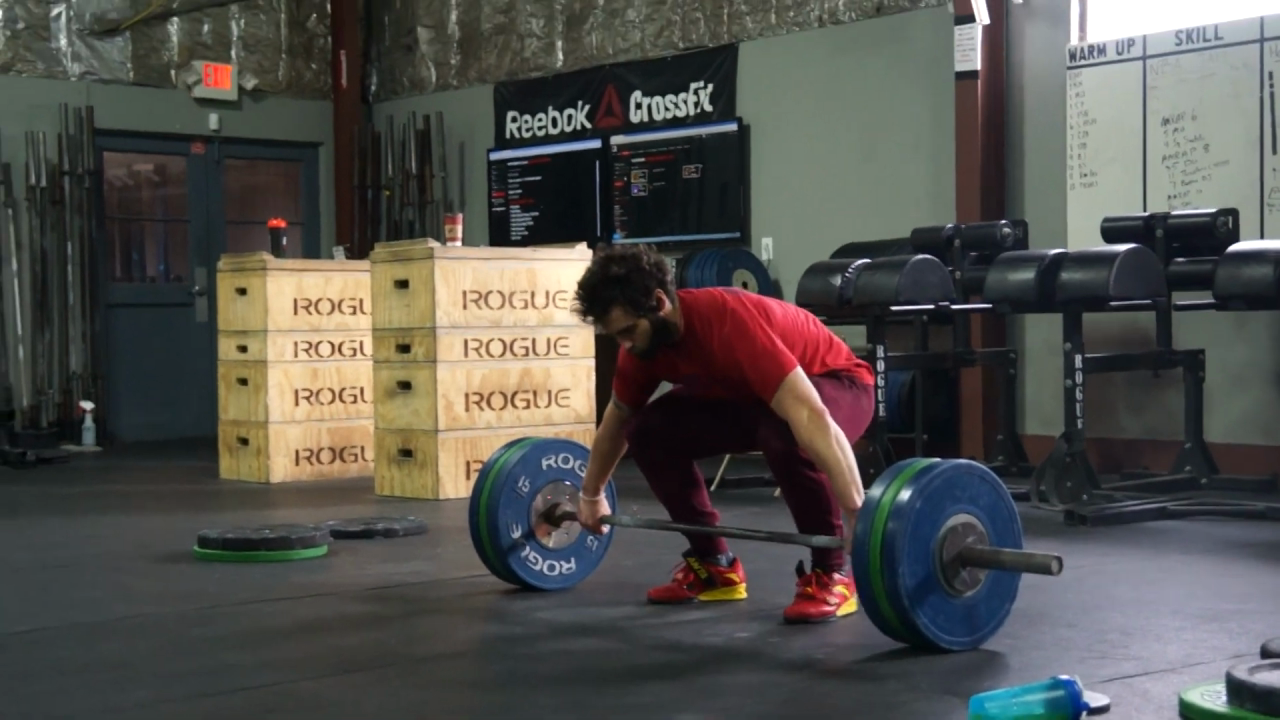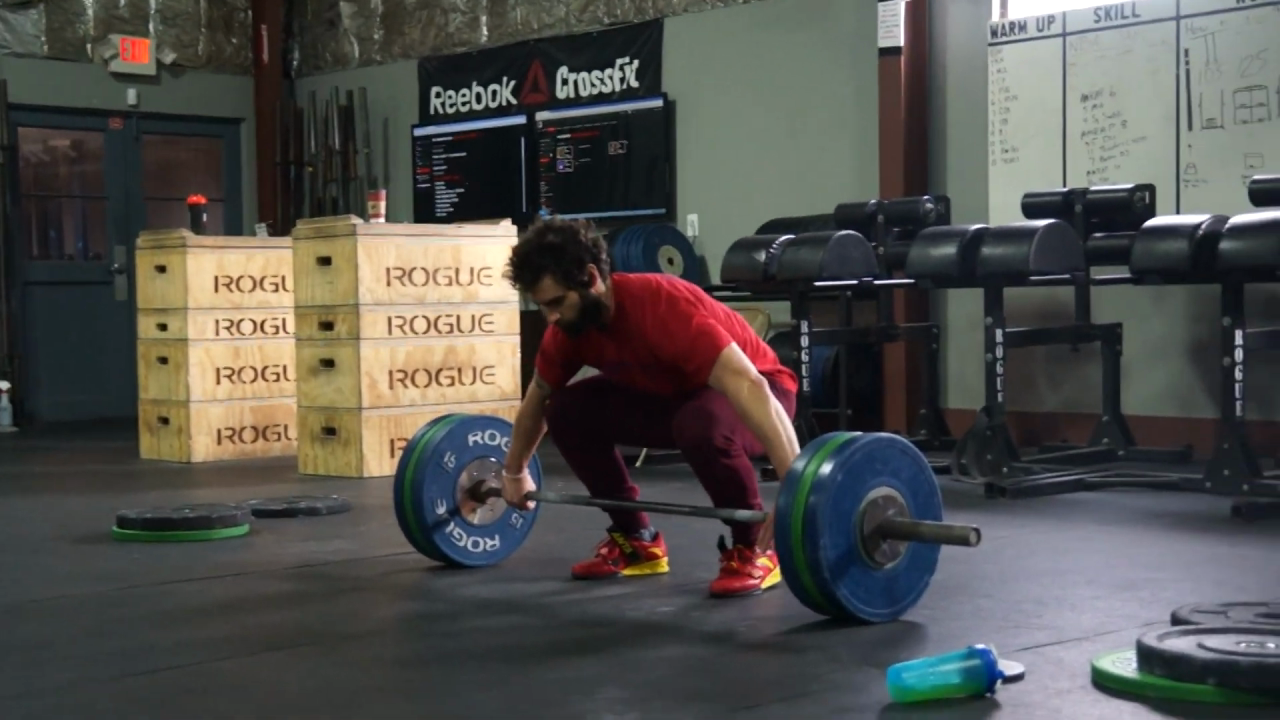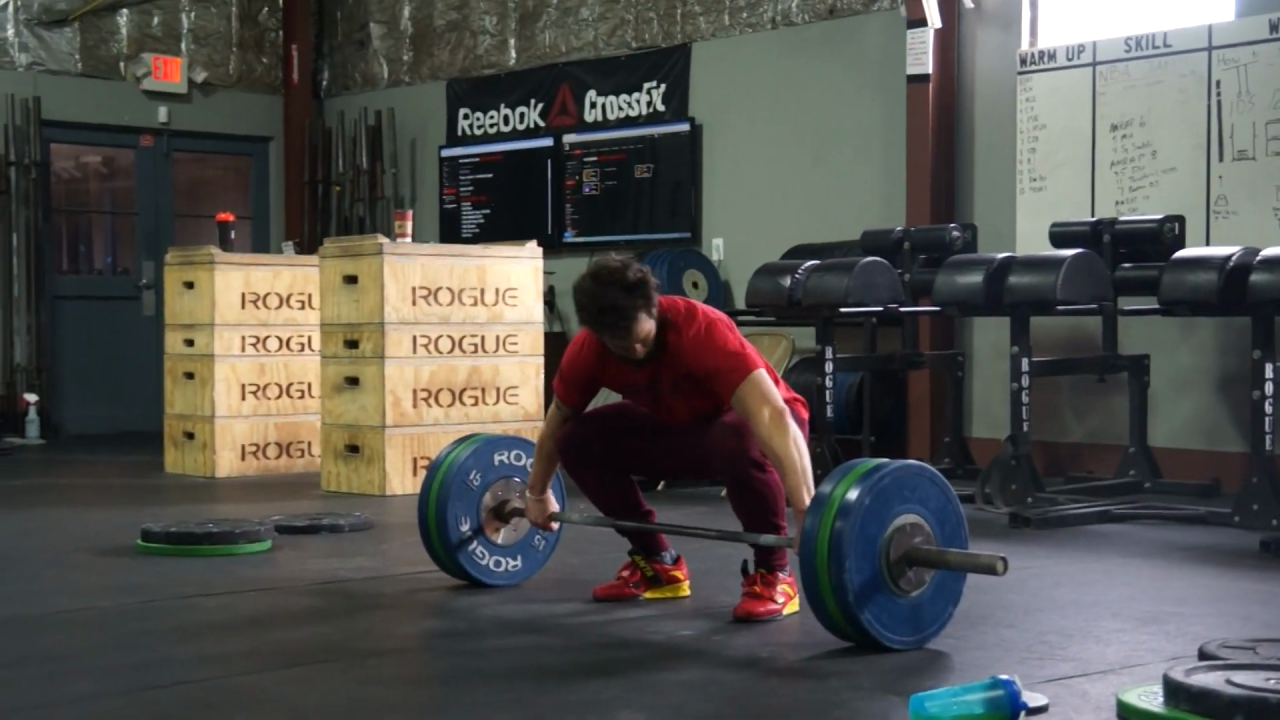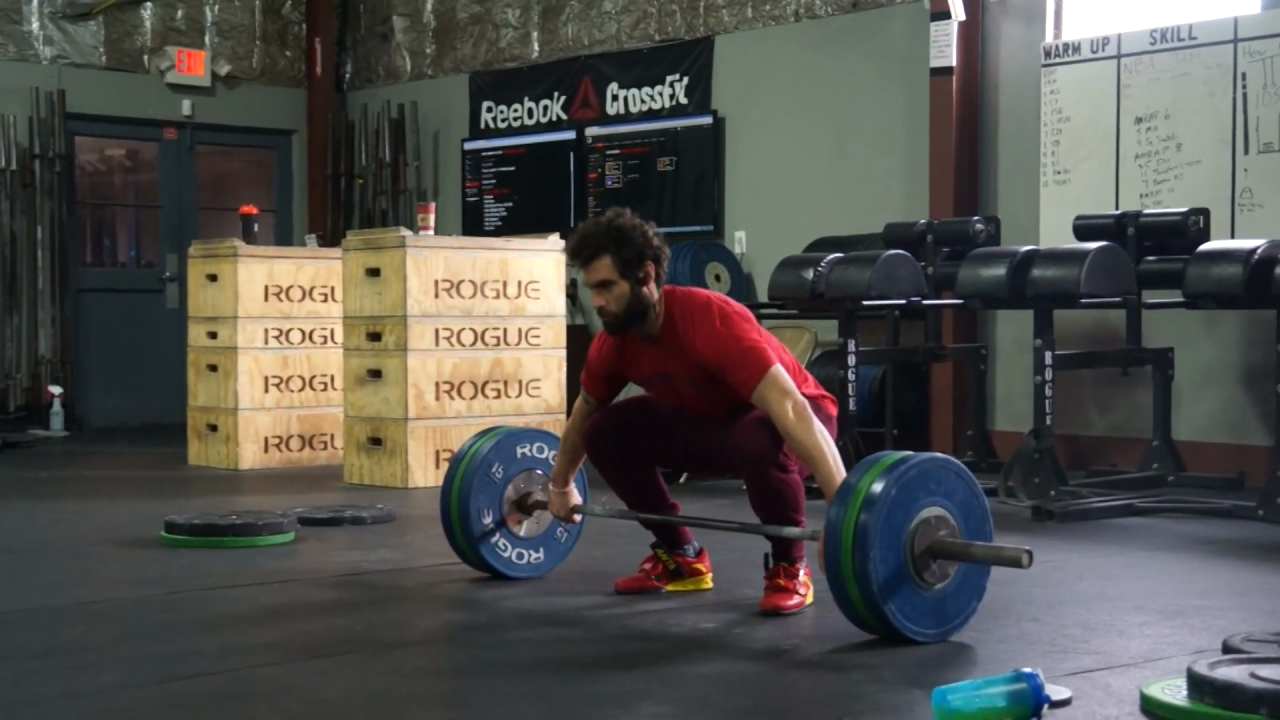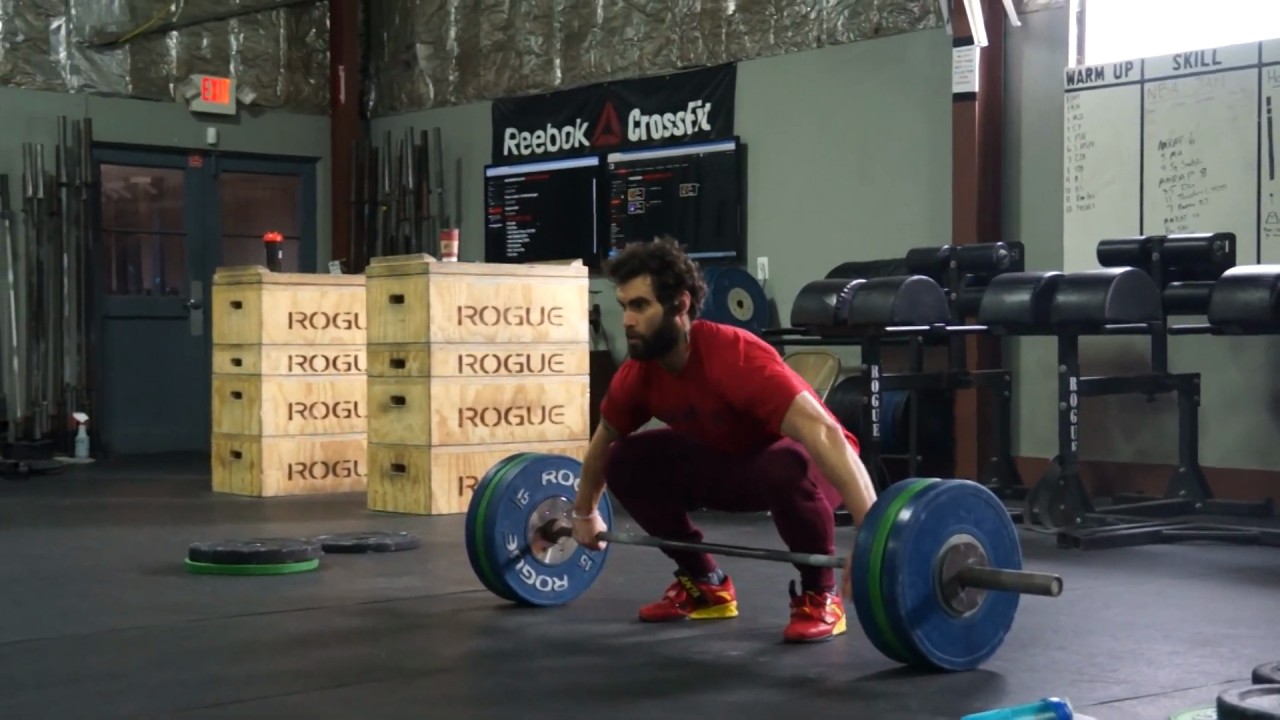
dt=1s
person 1, frame 1
left shoulder: (728, 324)
right shoulder: (643, 340)
left elbow: (808, 415)
right elbow: (617, 418)
left wrist: (859, 515)
right wrist: (591, 495)
left hip: (836, 384)
left knee: (786, 440)
right knee: (646, 431)
left ankle: (832, 574)
right ankle: (714, 563)
person 1, frame 2
left shoulder: (660, 307)
right shoulder: (569, 327)
left elbow: (748, 386)
right elbow: (537, 397)
right wrist: (514, 472)
left hip: (751, 396)
left knee: (700, 429)
right knee: (564, 411)
left ankle: (751, 550)
right ankle: (636, 539)
person 1, frame 3
left shoulder: (700, 330)
right shoulder: (588, 351)
left elbow: (773, 416)
right elbow: (559, 417)
left wrist: (808, 514)
right wrist: (537, 494)
left hip: (757, 424)
left knee: (738, 444)
right knee: (578, 441)
left ankle: (773, 575)
right ankle: (658, 563)
person 1, frame 4
left shoulder: (713, 323)
right shoulder: (613, 343)
left elbow: (791, 409)
right elbow: (584, 411)
right wrist: (560, 485)
left hip: (791, 416)
right hip: (710, 421)
left knee: (759, 443)
right knee: (604, 432)
left ankle: (791, 566)
right ankle: (680, 555)
person 1, frame 5
left shoulder: (734, 358)
right shoulder: (636, 375)
left elbow: (825, 434)
right elbow: (604, 441)
right wrist: (584, 513)
left hip: (790, 459)
right hip: (729, 461)
left knee: (785, 470)
right knee: (624, 462)
left ankle: (821, 596)
right ankle: (704, 583)
